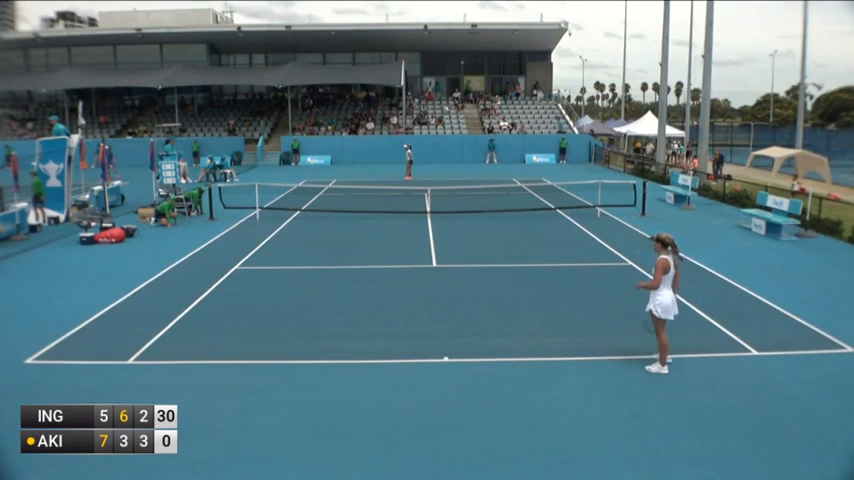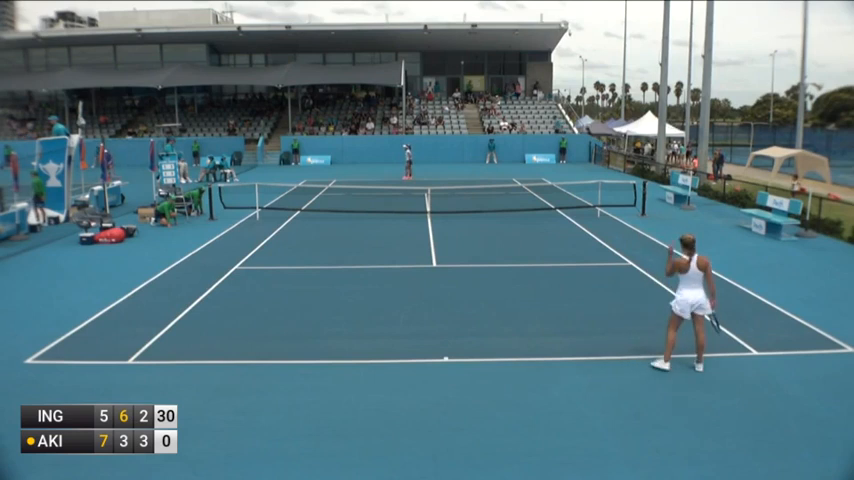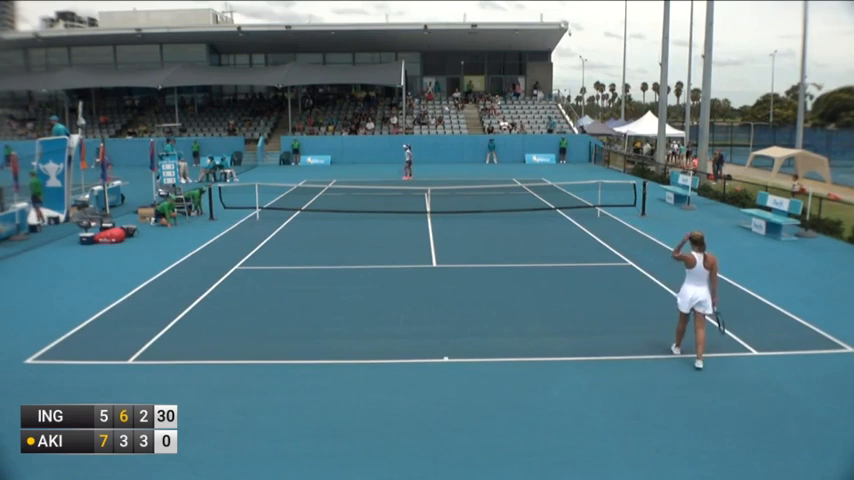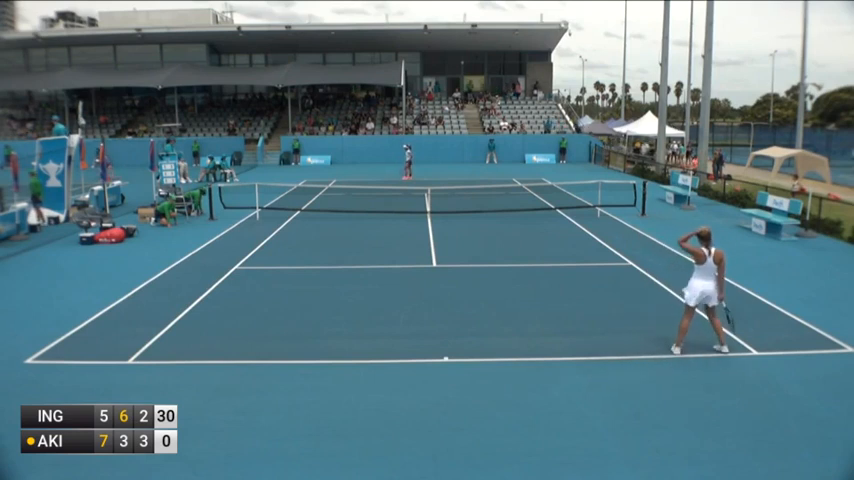
dt=0.5s
person 1, frame 1
left shoulder: (661, 261)
right shoulder: (672, 259)
left elbow: (655, 285)
right elbow: (676, 282)
left wrist: (642, 285)
left hip: (660, 300)
right hip: (668, 298)
left knee: (661, 332)
right knee: (659, 330)
left ankle: (662, 365)
right ankle: (665, 356)
person 1, frame 2
left shoulder: (679, 262)
right shoulder: (704, 261)
left elbow: (668, 273)
right elbow: (710, 282)
left wrist: (670, 254)
right wrist: (713, 298)
left hip: (684, 298)
right hip: (700, 298)
left knee: (672, 329)
right knee: (699, 332)
left ankle: (665, 362)
right ankle: (699, 363)
person 1, frame 3
left shoulder: (687, 257)
right shoulder: (712, 259)
left elbow: (674, 255)
right elbow: (714, 281)
left wrist: (682, 242)
right wrist: (714, 297)
left hip: (688, 292)
right hip: (702, 294)
left knee: (682, 322)
right knee: (700, 328)
left ankle: (677, 347)
right ankle: (699, 360)
person 1, frame 4
left shoulder: (698, 253)
right shoulder: (720, 254)
left elbow: (680, 242)
right elbow: (721, 276)
left wrist: (694, 233)
right wrist: (721, 292)
left hip: (695, 288)
right hip: (710, 288)
left knee: (686, 317)
right knee: (713, 317)
left ankle: (677, 346)
right ankle: (723, 345)
